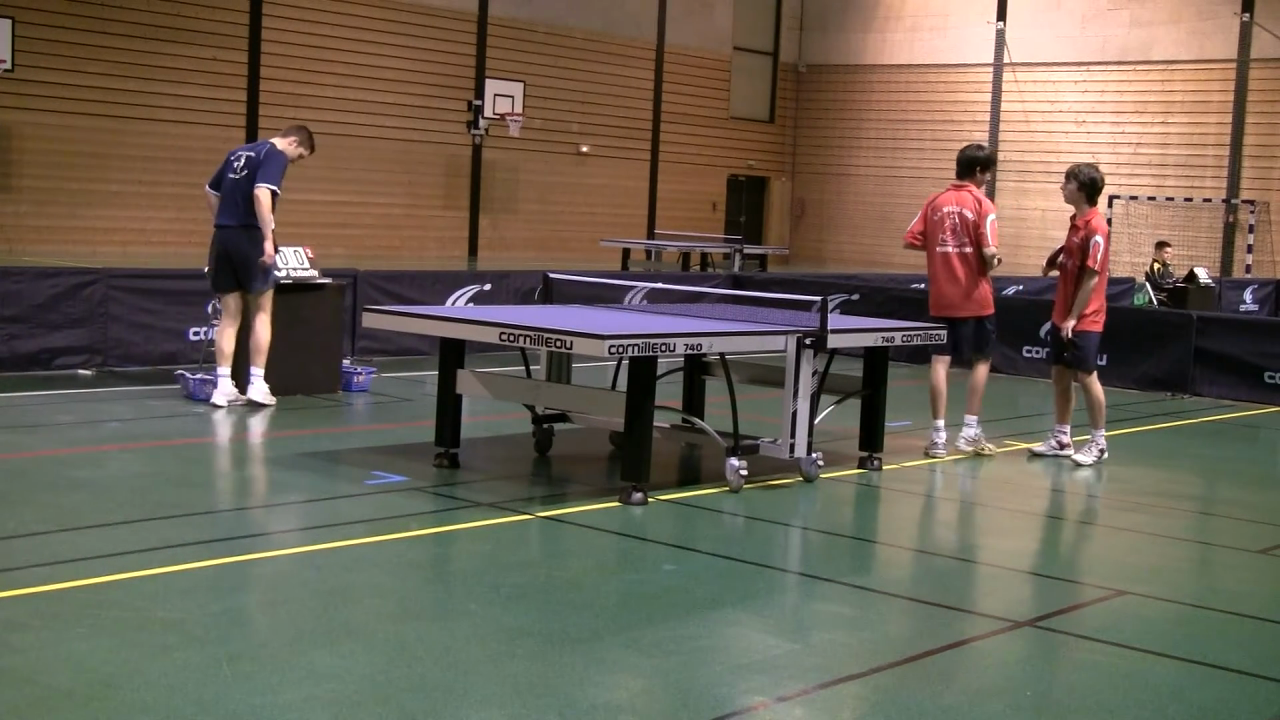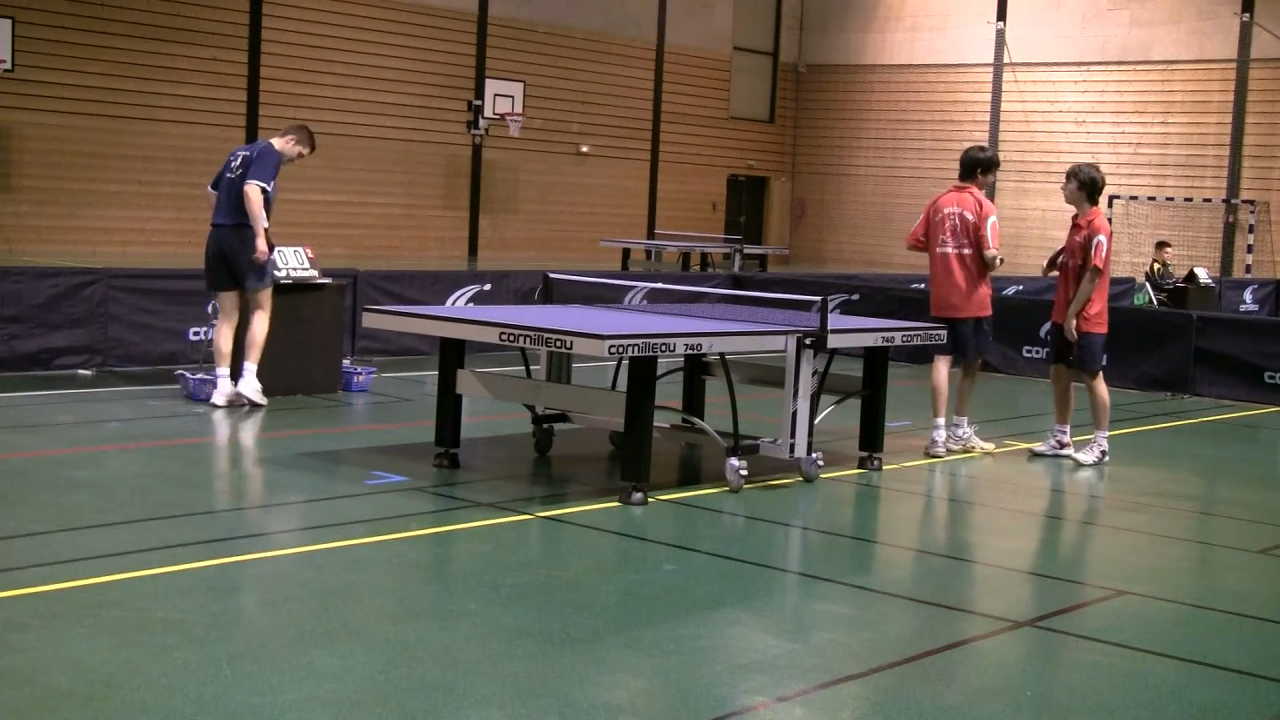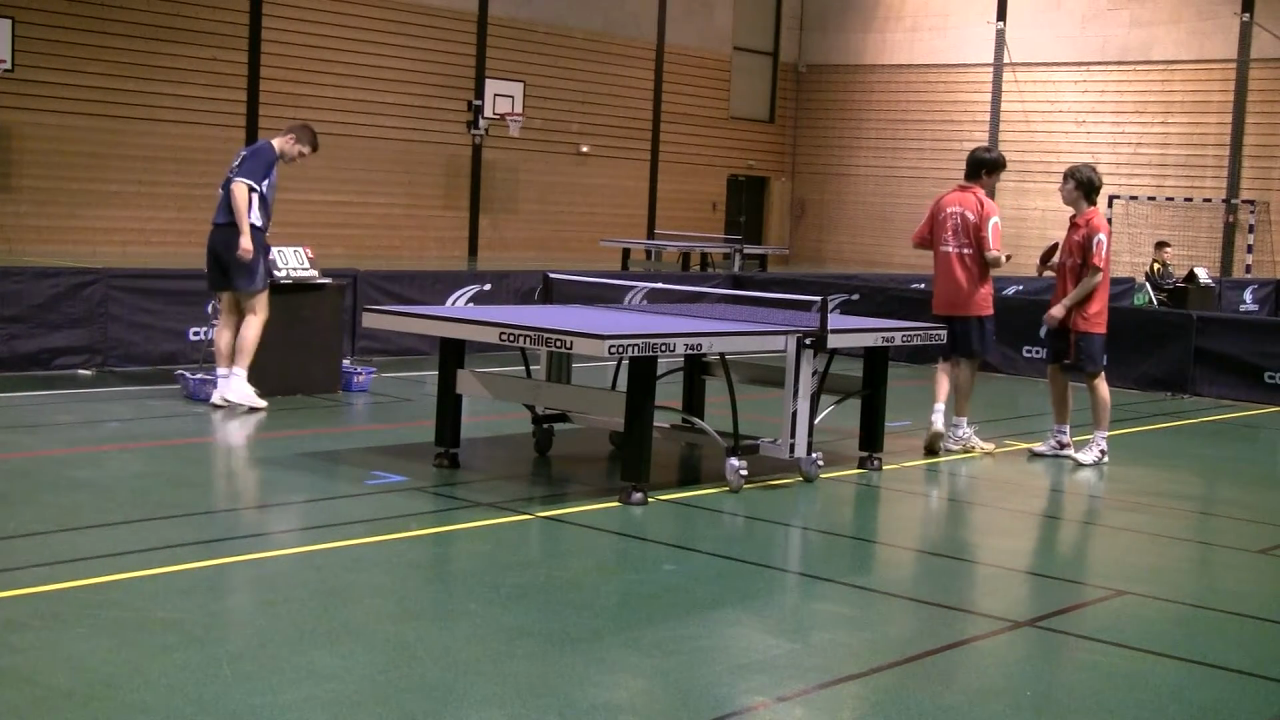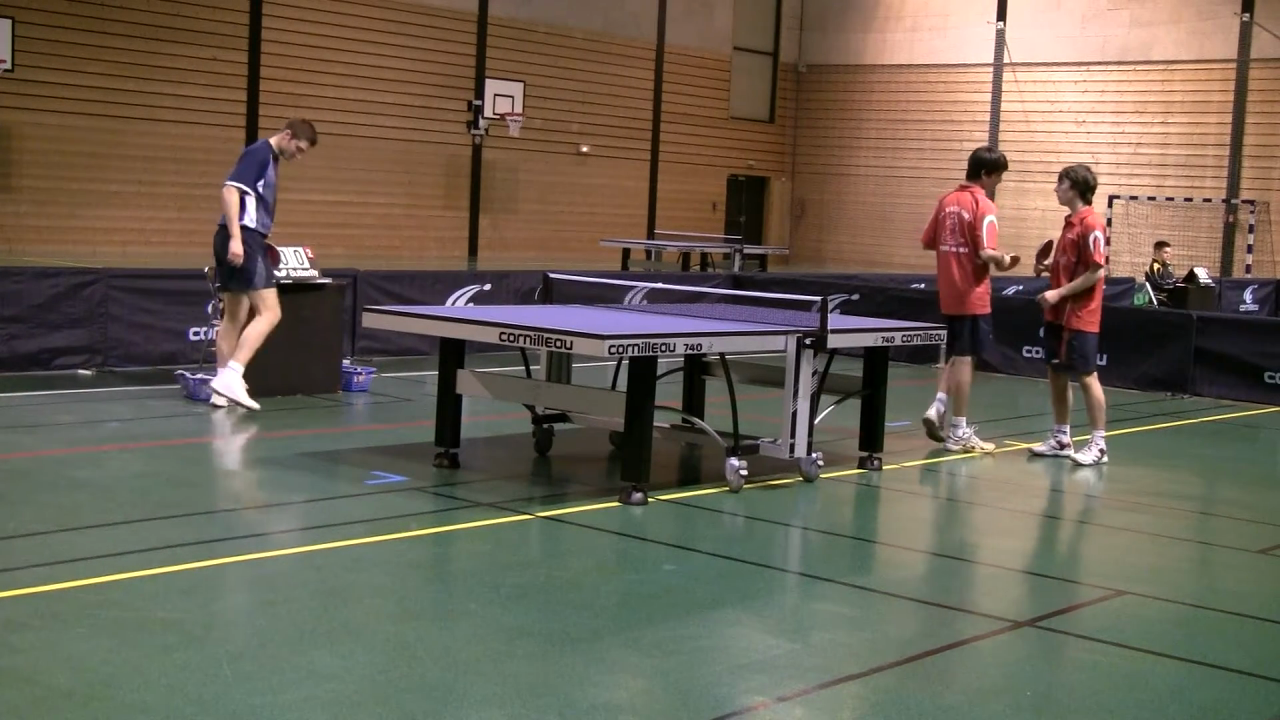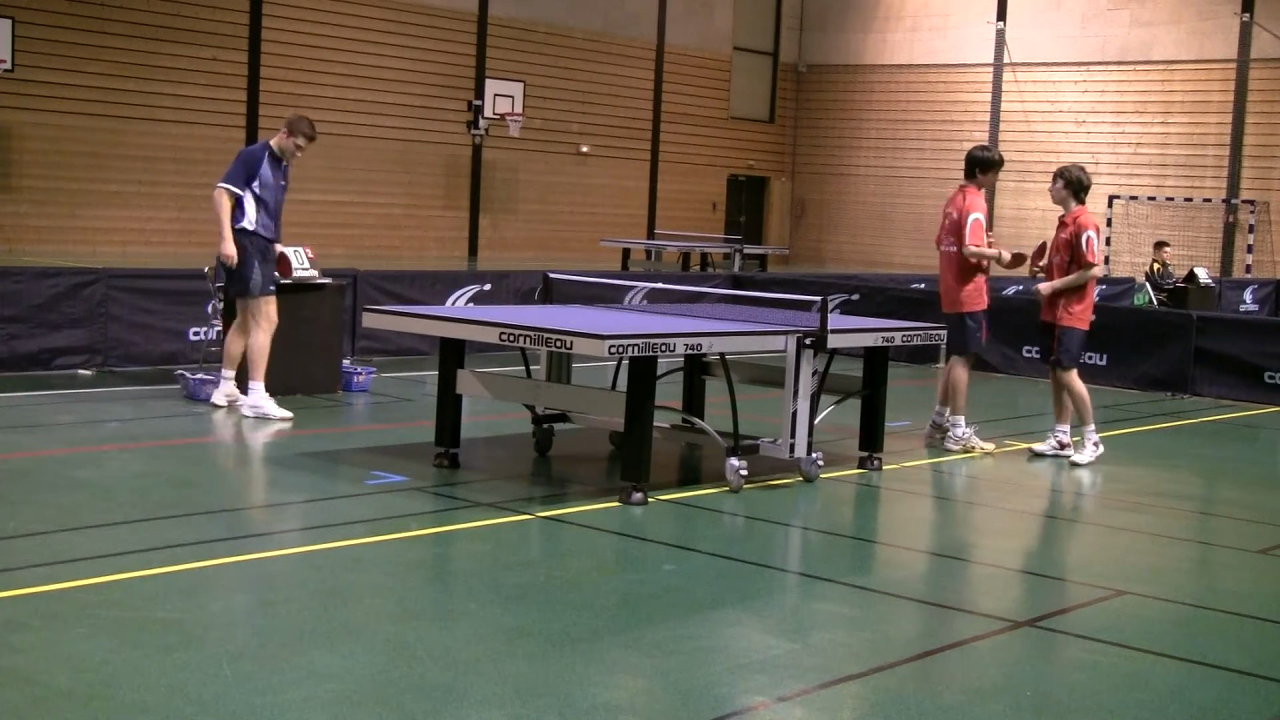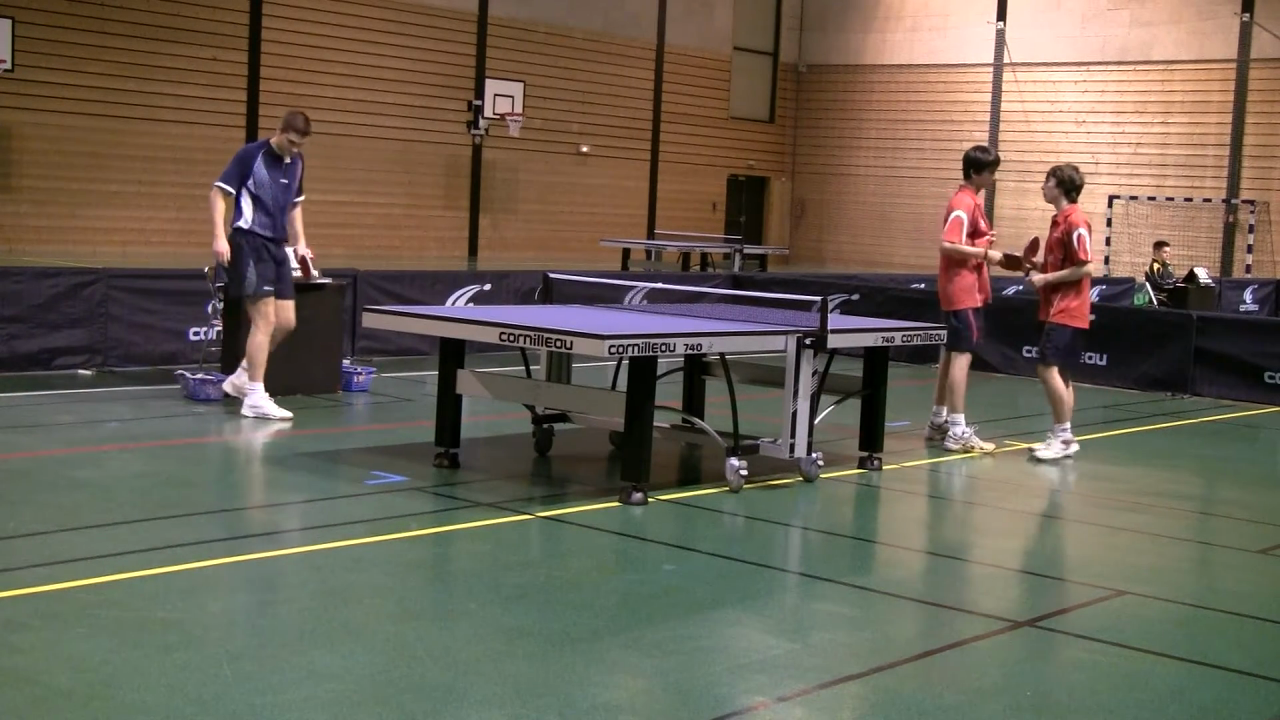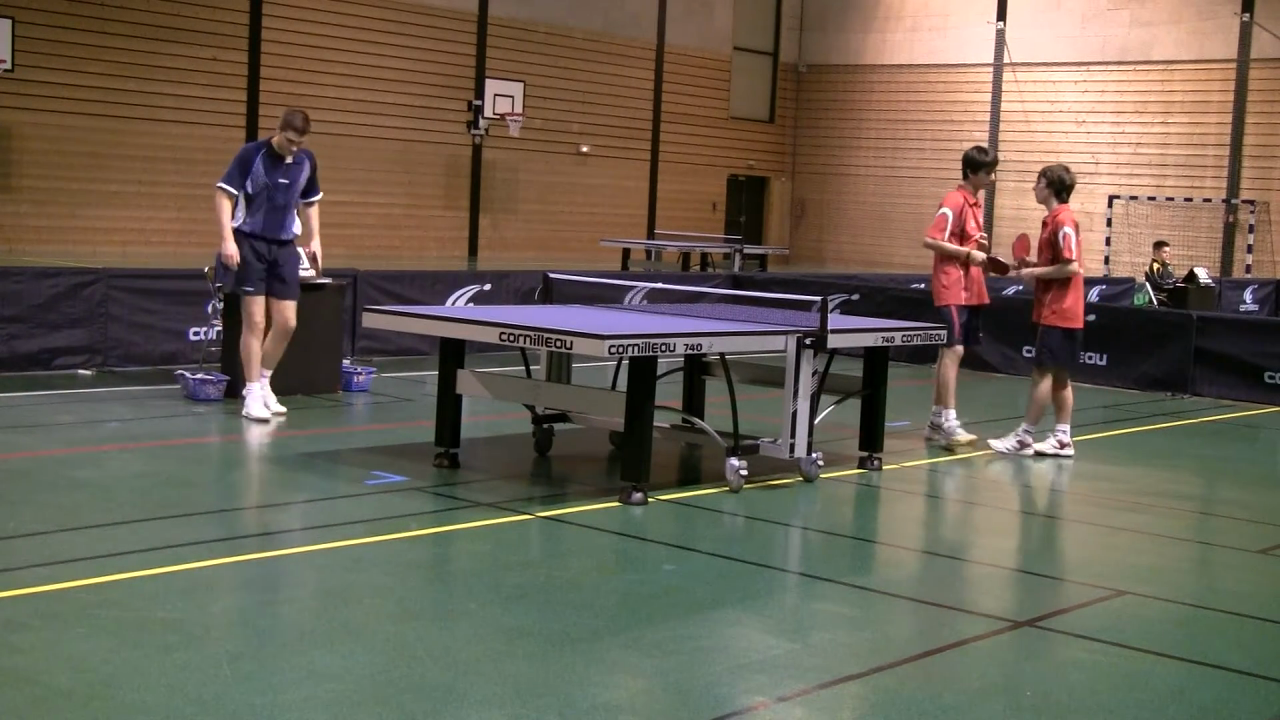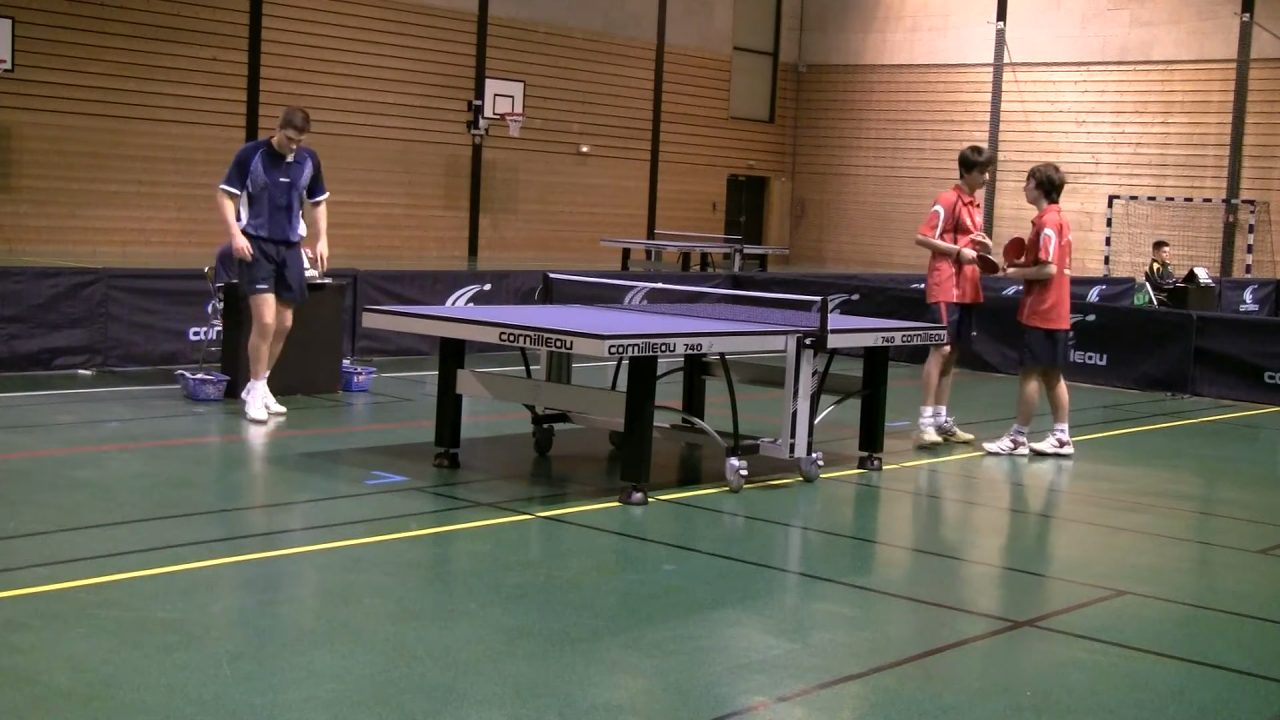
dt=0.2s
person 1, frame 1
left shoulder: (935, 202)
right shoulder: (983, 204)
left elbow: (911, 241)
right elbow: (989, 251)
right wrist: (992, 263)
left hip: (942, 298)
right hip: (974, 298)
left knee: (941, 361)
right knee: (980, 361)
left ankle: (938, 437)
right ankle: (969, 430)
person 1, frame 2
left shoulder: (938, 202)
right shoulder: (983, 206)
left elbow: (914, 243)
right elbow: (990, 254)
right wrist: (995, 263)
left hip: (942, 298)
right hip: (973, 298)
left knee: (942, 361)
right knee: (970, 363)
left ankle: (938, 434)
right ankle: (959, 432)
person 1, frame 3
left shoulder: (943, 201)
right shoulder: (986, 207)
left elbow: (920, 241)
right elbow: (991, 255)
right wrist: (1000, 260)
left hip: (944, 297)
right hip: (973, 297)
left knee: (947, 359)
right knee: (968, 361)
left ankle: (937, 417)
right ankle: (959, 432)
person 1, frame 4
left shoulder: (946, 200)
right shoulder: (983, 206)
left elbow: (928, 242)
right elbow: (985, 253)
right wrist: (1002, 259)
left hip: (949, 293)
right hip: (972, 295)
left knee: (955, 357)
right knee: (966, 359)
left ankle: (937, 409)
right ankle: (958, 433)
person 1, frame 5
left shoulder: (955, 200)
right shoulder: (976, 204)
left elbow: (943, 243)
right elbow: (968, 249)
right wrist: (997, 254)
left hip: (952, 291)
right hip: (969, 292)
left knee: (953, 355)
right knee: (963, 358)
left ankle: (939, 422)
right ankle: (958, 433)
person 1, frame 6
left shoulder: (968, 201)
right shoulder: (964, 203)
right elbow: (948, 245)
left wrist: (984, 244)
right wrist: (986, 253)
left hip: (966, 290)
right hip: (963, 291)
left knee: (952, 353)
right knee: (962, 355)
left ankle: (939, 421)
right ankle: (959, 431)
person 1, frame 7
left shoulder: (976, 204)
right shoulder: (954, 201)
right elbow: (930, 241)
left wrist: (982, 246)
right wrist: (968, 254)
left hip: (971, 291)
right hip: (951, 289)
left knee: (953, 353)
right knee: (954, 350)
left ankle: (939, 420)
right ankle: (948, 421)
person 1, frame 8
left shoulder: (975, 204)
right shoulder: (947, 200)
right elbow: (922, 238)
left wrist: (982, 244)
right wrist: (957, 250)
left hip: (966, 289)
right hip: (944, 287)
left knee: (952, 352)
right knee: (941, 349)
left ankle: (940, 419)
right ankle: (925, 419)
person 2, frame 1
left shoulder: (1096, 227)
right shoulder: (1076, 222)
left elbow: (1091, 277)
left wrist: (1074, 317)
right wrist: (1055, 265)
left hip: (1084, 318)
right hip: (1063, 314)
left knee: (1085, 377)
right knee: (1060, 376)
left ankle: (1098, 443)
right ankle: (1061, 439)
person 2, frame 2
left shoulder: (1098, 227)
right shoulder: (1077, 222)
left elbow: (1093, 277)
left wrist: (1073, 315)
right wrist: (1057, 265)
left hip: (1087, 318)
right hip: (1064, 315)
left knee: (1092, 377)
right knee: (1059, 374)
left ankle: (1100, 445)
right ankle: (1061, 438)
person 2, frame 3
left shoulder: (1096, 226)
right shoulder: (1074, 223)
left elbow: (1096, 276)
left wrist: (1062, 305)
right wrist: (1053, 266)
left hip: (1086, 318)
right hip: (1063, 316)
left knee: (1093, 378)
right knee: (1055, 374)
left ankle: (1100, 444)
right ankle: (1060, 438)
person 2, frame 4
left shoulder: (1091, 224)
right shoulder: (1070, 223)
left elbow: (1097, 272)
left wrist: (1059, 292)
right wrist: (1049, 267)
left hip: (1080, 317)
right hip: (1058, 315)
left knee: (1086, 377)
right knee: (1057, 375)
left ankle: (1098, 444)
right ankle: (1061, 439)
person 2, frame 5
left shoulder: (1084, 224)
right shoulder: (1065, 222)
left elbow: (1092, 271)
left wrist: (1053, 286)
right wrist: (1044, 268)
left hip: (1071, 314)
right hip: (1054, 312)
left knee: (1067, 374)
right knee: (1058, 376)
left ankle: (1092, 438)
right ankle: (1061, 438)
person 2, frame 6
left shoulder: (1075, 221)
right shoulder: (1059, 221)
left elbow: (1085, 268)
left wrist: (1045, 277)
right wrist: (1040, 267)
left hip: (1066, 312)
right hip: (1055, 310)
left knee: (1048, 370)
right knee: (1060, 373)
left ankle: (1062, 436)
right ankle: (1062, 436)
person 2, frame 7
left shoulder: (1062, 221)
right shoulder: (1056, 220)
left elbow: (1069, 267)
left wrist: (1032, 273)
right wrist: (1033, 266)
left hip: (1057, 313)
right hip: (1061, 312)
left knee: (1042, 373)
right knee: (1059, 375)
left ankle: (1023, 437)
right ankle: (1062, 439)
person 2, frame 8
left shoulder: (1046, 222)
right shoulder: (1057, 220)
left elbow: (1048, 269)
left wrist: (1017, 272)
right wrist: (1023, 265)
left hip: (1041, 313)
right hip: (1054, 313)
left knee: (1030, 373)
right knee: (1051, 375)
left ankle: (1018, 438)
right ankle: (1061, 437)
person 3, frame 1
left shoulder: (238, 153)
right shoulder: (275, 156)
left elbow: (212, 191)
right elbow: (261, 194)
right wrist: (268, 240)
left hip: (222, 237)
right hip: (249, 237)
left knee: (230, 316)
right knee: (261, 312)
left ankle: (224, 386)
right ankle: (257, 382)
person 3, frame 2
left shoulder: (242, 153)
right shoulder: (270, 154)
left elbow: (214, 190)
right elbow: (250, 191)
right wrist: (260, 236)
left hip: (219, 236)
right hip: (244, 238)
left knee: (227, 316)
right knee: (261, 309)
left ankle: (223, 387)
right ankle: (249, 380)
person 3, frame 3
left shoulder: (253, 154)
right shoulder: (264, 153)
left elbow: (225, 191)
right elbow: (238, 187)
right wrist: (245, 234)
left hip: (222, 235)
right hip: (239, 237)
left knee: (229, 315)
right knee: (256, 313)
left ankle: (223, 385)
right ankle: (238, 382)
person 3, frame 4
left shoulder: (270, 159)
right shoulder: (258, 153)
right elbow: (230, 191)
left wrist: (262, 237)
right wrist: (236, 239)
left hip: (249, 240)
right hip: (244, 240)
left knee: (234, 316)
right knee: (269, 313)
left ankle: (225, 386)
right ankle: (231, 379)
person 3, frame 5
left shoulder: (284, 164)
right shoulder: (253, 155)
right elbow: (222, 193)
left wrist: (277, 242)
right wrist: (226, 239)
left hip: (264, 245)
right hip: (249, 243)
left knee: (246, 320)
right knee: (265, 320)
left ankle: (225, 387)
right ankle: (256, 398)
person 3, frame 6
left shoulder: (297, 163)
right shoulder: (251, 155)
right elbow: (219, 192)
left wrist: (300, 240)
right wrist: (220, 236)
left hip: (278, 247)
right hip: (251, 244)
left knee: (286, 323)
right knee: (263, 322)
left ankle: (241, 377)
right ankle: (255, 398)
person 3, frame 7
left shoulder: (307, 161)
right shoulder: (251, 155)
left elbow: (310, 202)
right elbow: (223, 195)
left wrist: (314, 237)
right wrist: (226, 239)
left hip: (284, 247)
right hip: (250, 244)
left knee: (287, 324)
right knee: (255, 322)
left ankle: (261, 385)
right ankle: (253, 394)
person 3, frame 8
left shoulder: (310, 160)
right shoulder: (250, 154)
left elbow: (317, 202)
right elbow: (226, 195)
left wrist: (321, 239)
right wrist: (236, 234)
left hip: (290, 247)
right hip: (255, 245)
left knee: (283, 325)
right knee: (264, 322)
left ankle: (257, 387)
right ankle: (256, 393)
